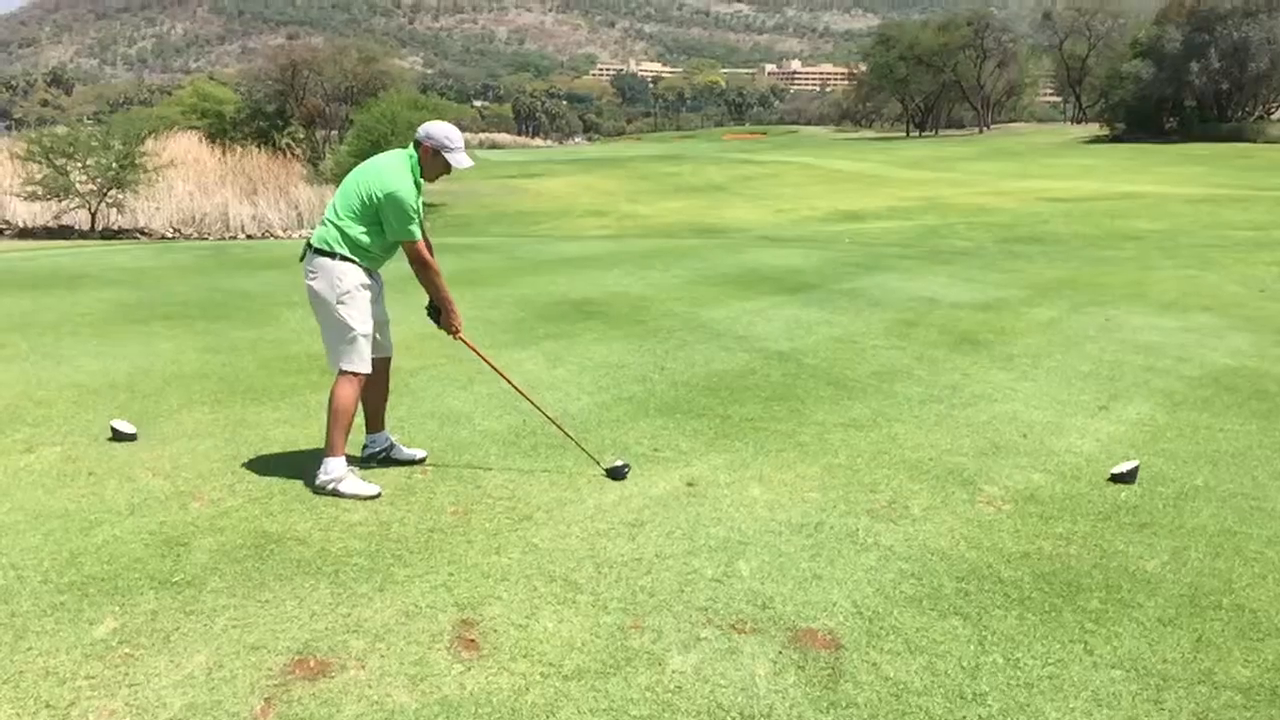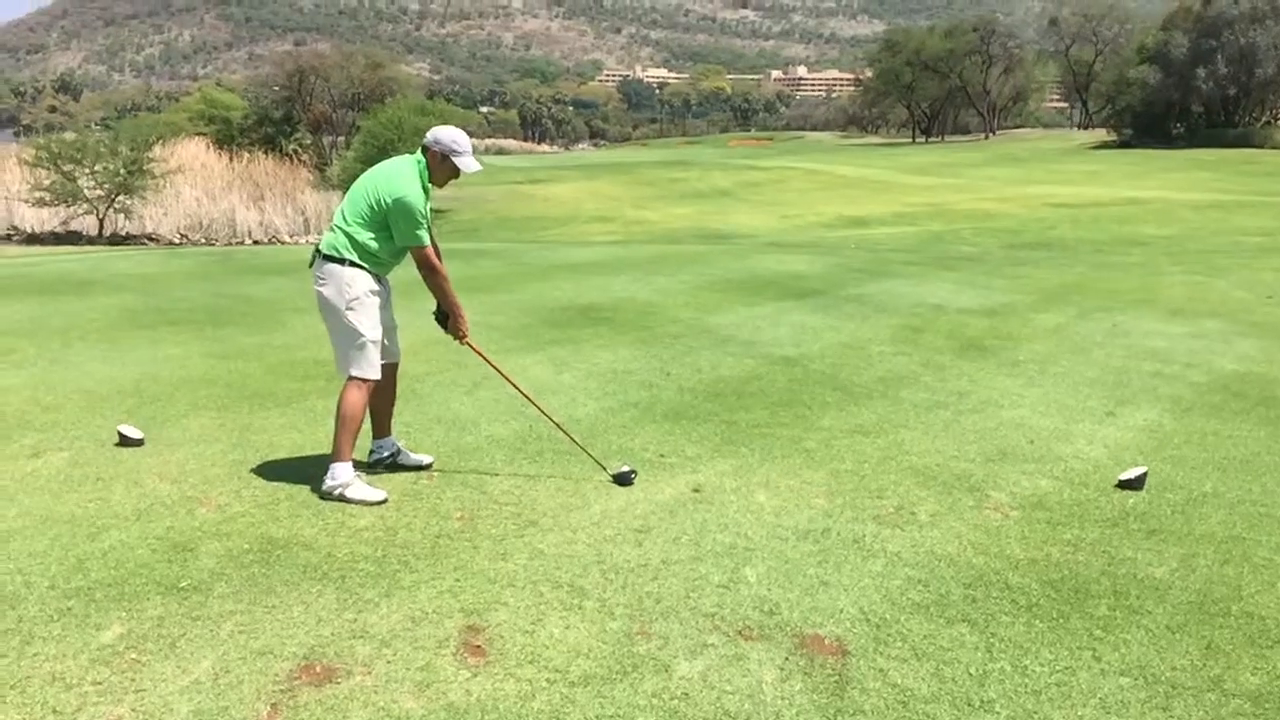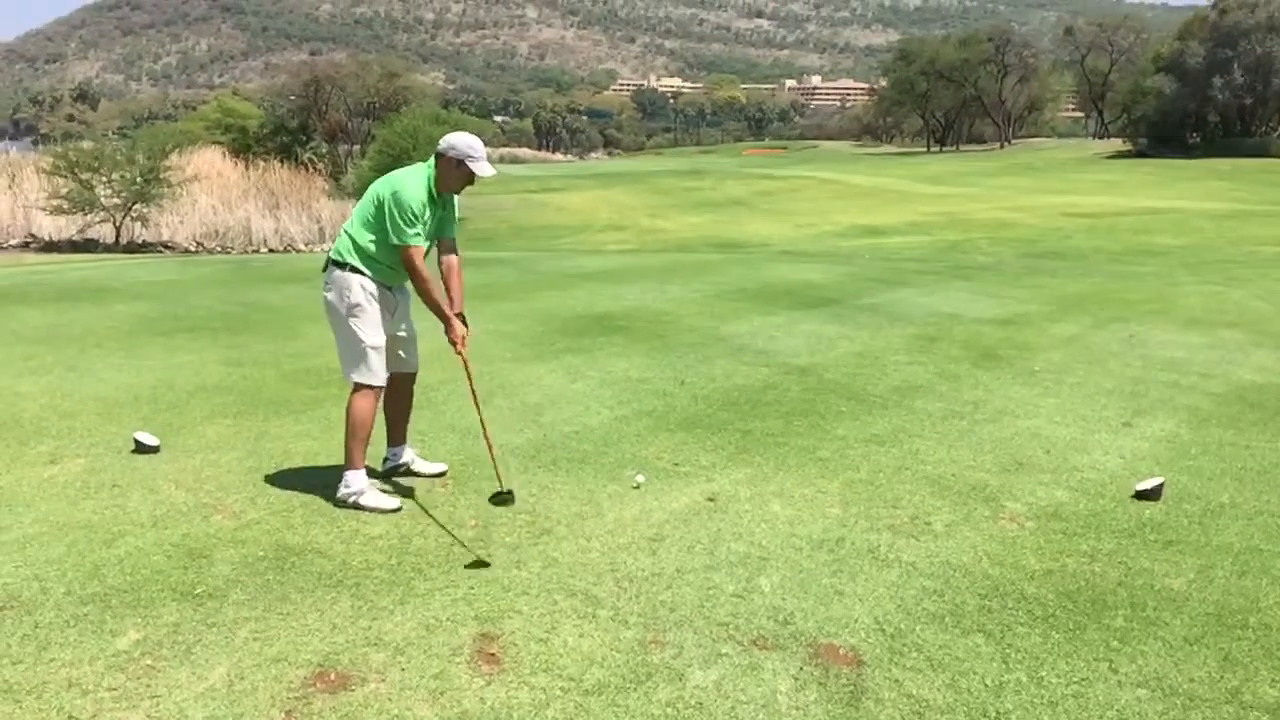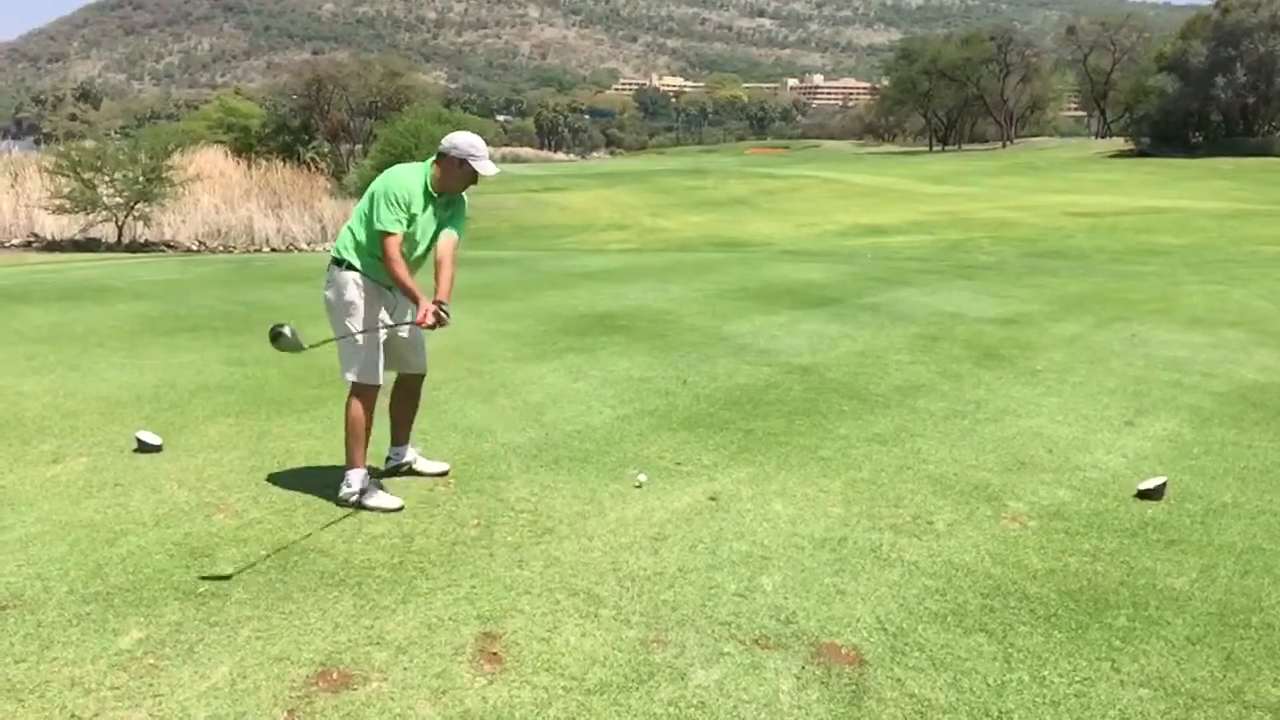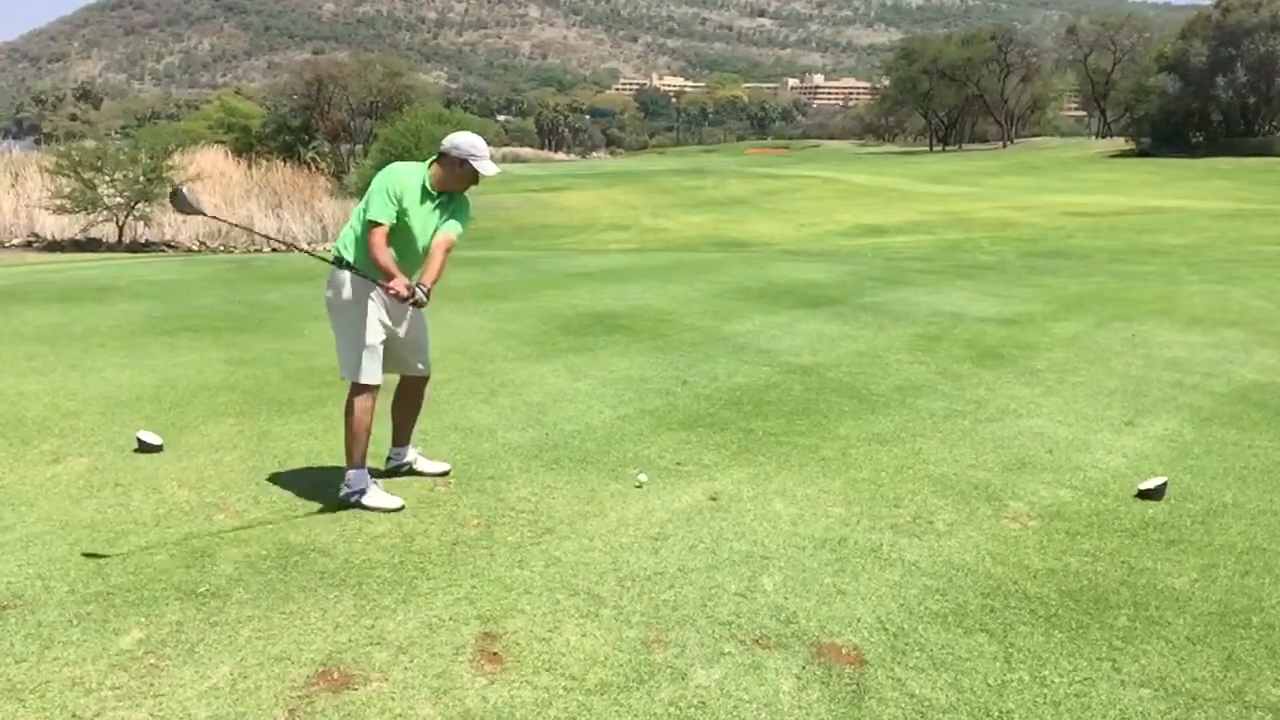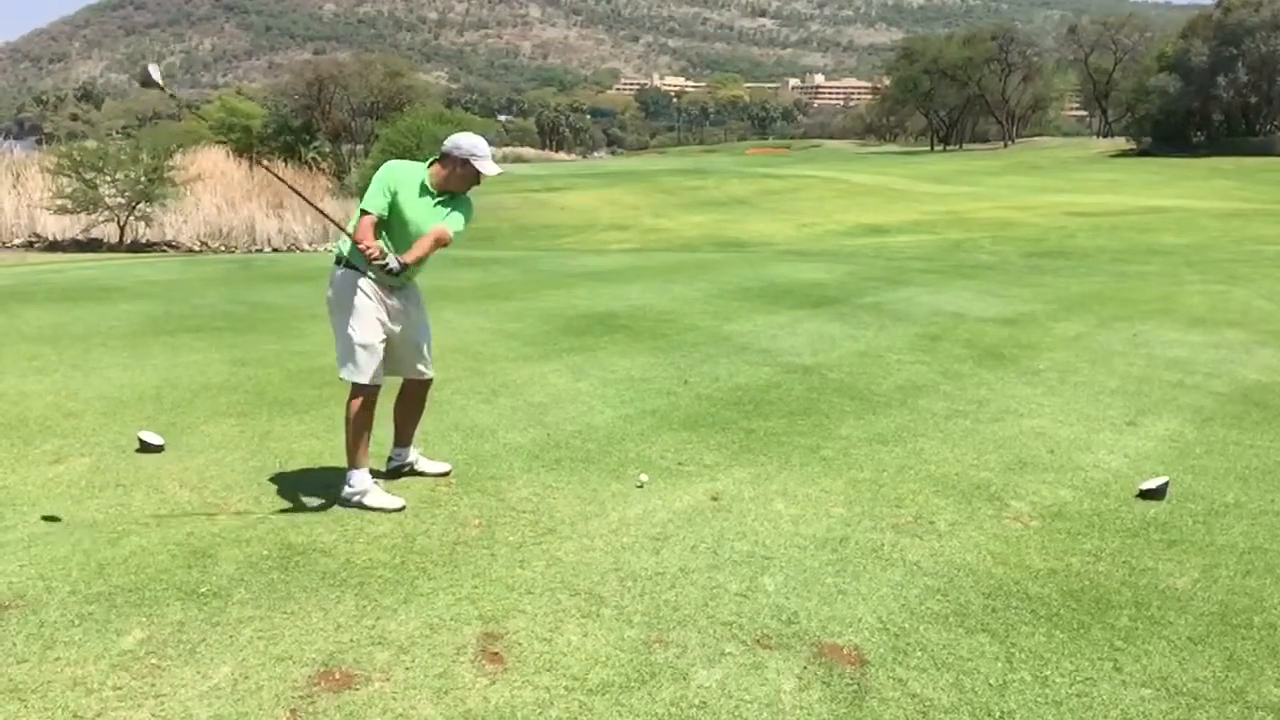
dt=0.4s
person 1, frame 1
left shoulder: (407, 170)
right shoulder: (397, 186)
left elbow: (423, 242)
right elbow: (419, 258)
left wrist: (436, 300)
right wrist: (447, 306)
left hip: (360, 268)
right hip: (338, 269)
left knee: (379, 357)
right knee: (354, 368)
left ankle: (377, 443)
right ankle: (332, 469)
person 1, frame 2
left shoulder: (414, 174)
right shoulder: (405, 191)
left elbow: (431, 246)
right elbow: (427, 263)
left wrist: (444, 306)
right wrist: (455, 311)
left hip: (367, 274)
right hip: (347, 276)
left knee: (386, 362)
right knee: (363, 373)
left ankle: (383, 448)
right ankle: (338, 474)
person 1, frame 3
left shoulder: (445, 197)
right shoulder: (407, 191)
left elbow: (449, 256)
right elbow: (415, 266)
left wrist: (458, 313)
right wrist: (447, 320)
left hip: (388, 285)
right hip: (356, 283)
left knee: (404, 371)
right knee: (370, 380)
left ankle: (397, 456)
right ankle: (353, 482)
person 1, frame 4
left shoulder: (455, 202)
right shoulder: (399, 183)
left elbow: (445, 253)
right elbow: (390, 253)
left wrist: (441, 302)
right wrist: (420, 300)
left hip: (395, 287)
right hip: (357, 281)
left knee: (413, 371)
right knee: (366, 380)
left ankle: (400, 455)
right ankle: (355, 481)
person 1, frame 5
left shoulder: (458, 204)
right shoulder: (396, 177)
left elbow: (440, 248)
right elbow: (376, 241)
left wrist: (423, 287)
right wrist: (396, 278)
left hip: (400, 289)
right hip: (357, 281)
left knee: (417, 372)
right knee: (366, 381)
left ankle: (401, 455)
right ankle: (355, 481)
person 1, frame 6
left shoulder: (460, 205)
right shoulder: (396, 173)
left elbow: (434, 239)
right elbow: (363, 227)
left wrist: (401, 262)
right wrist: (371, 250)
left hip: (402, 288)
right hip: (358, 281)
left knee: (420, 374)
right knee: (366, 381)
left ankle: (402, 456)
right ankle: (356, 481)
